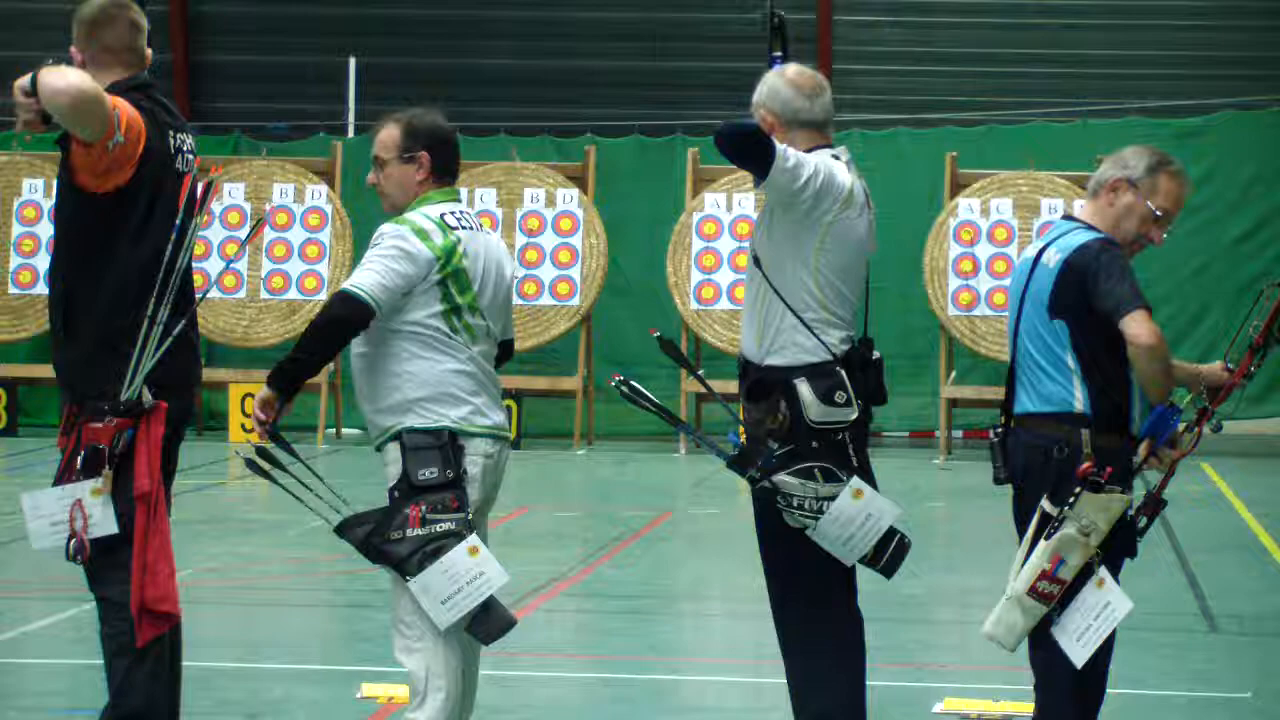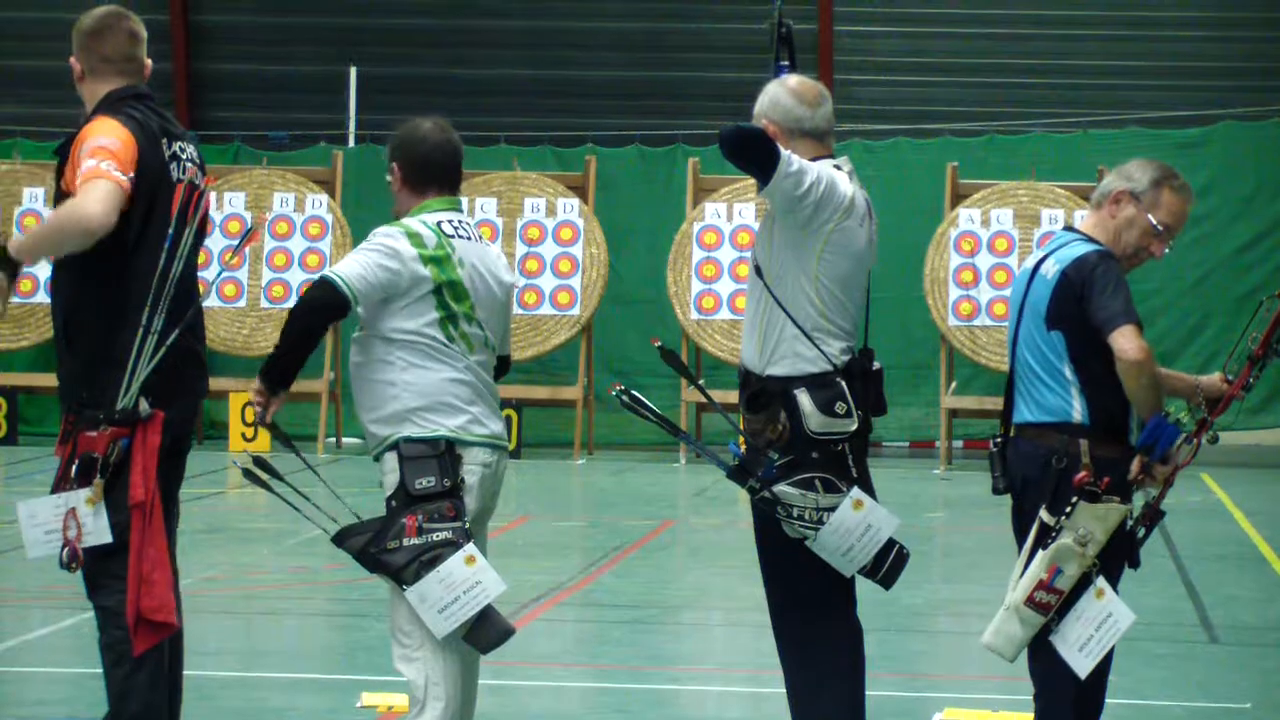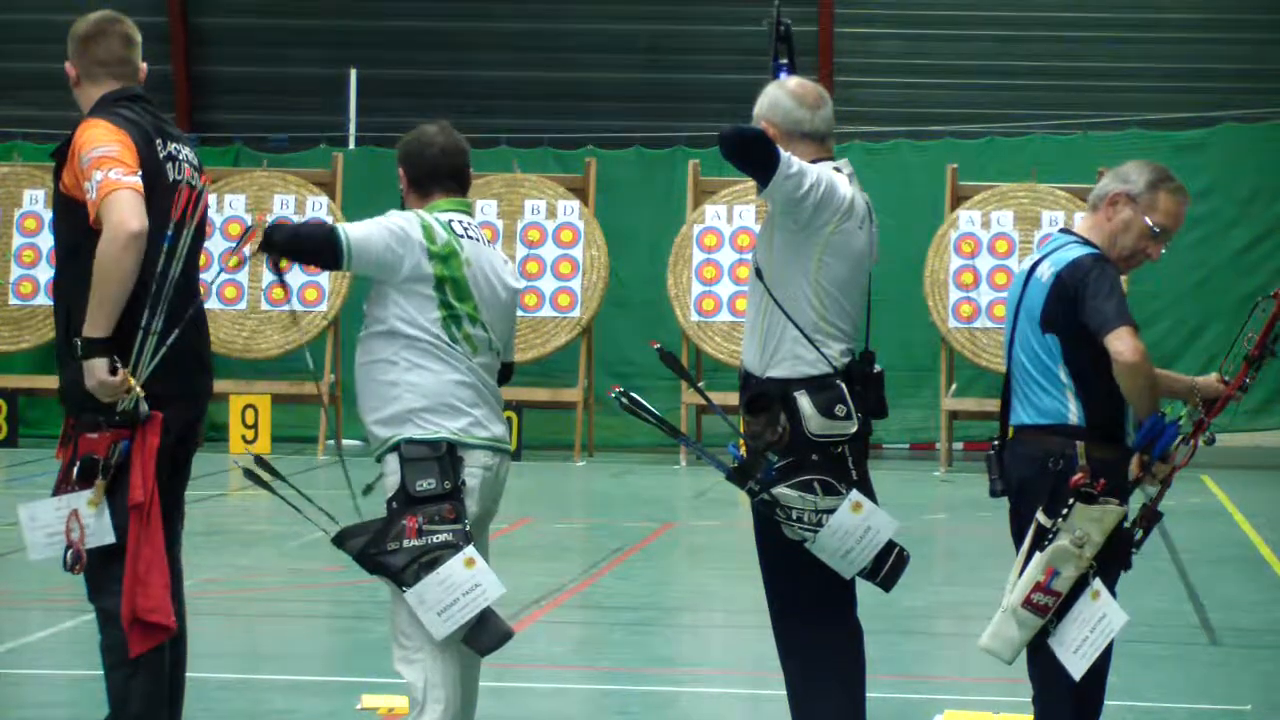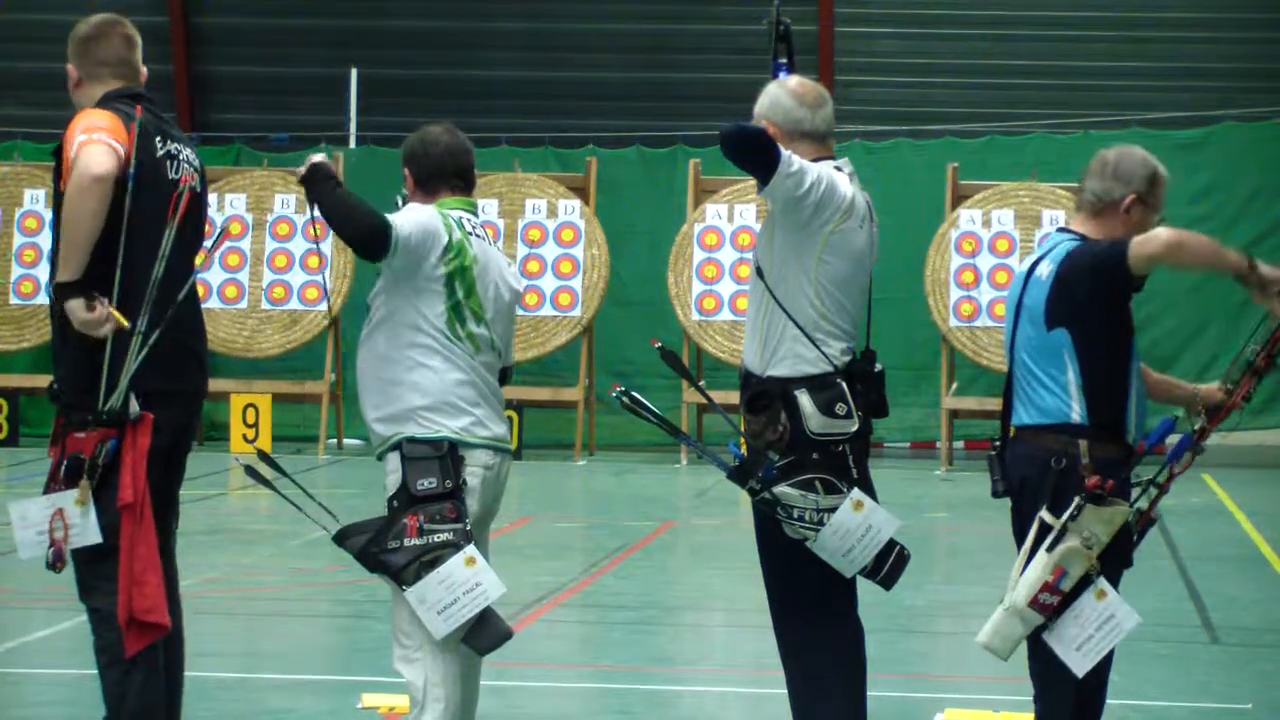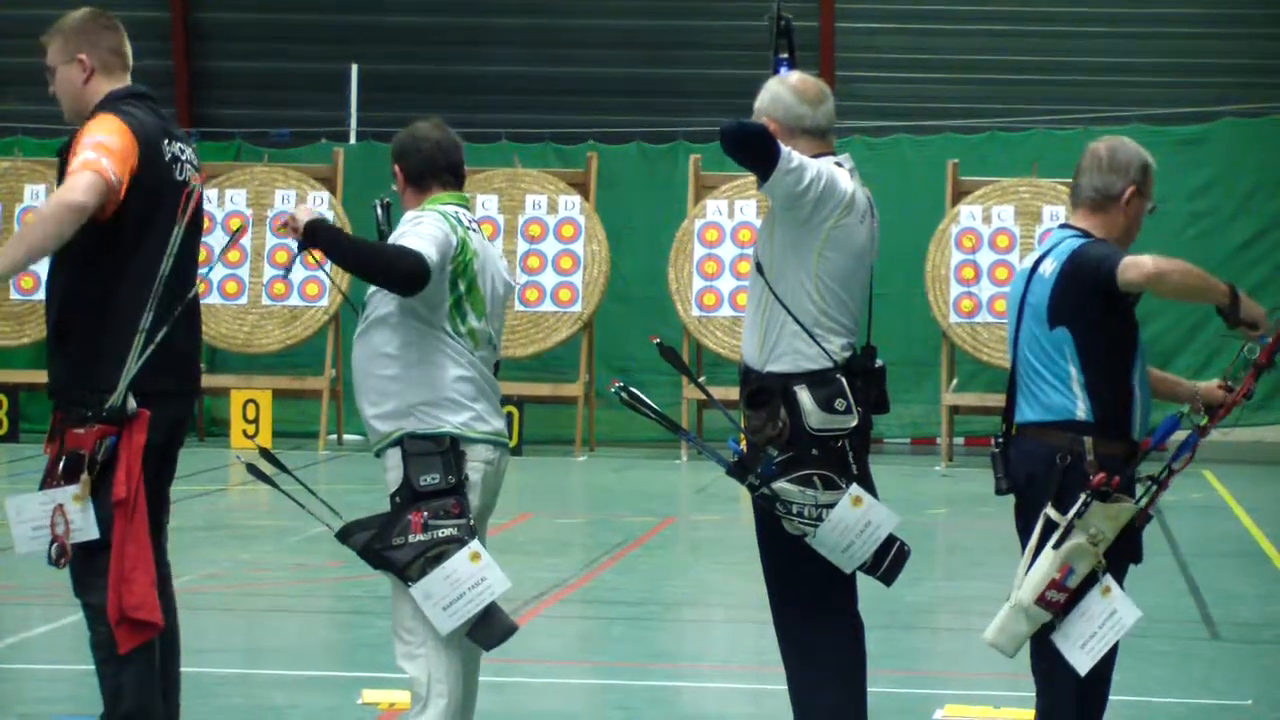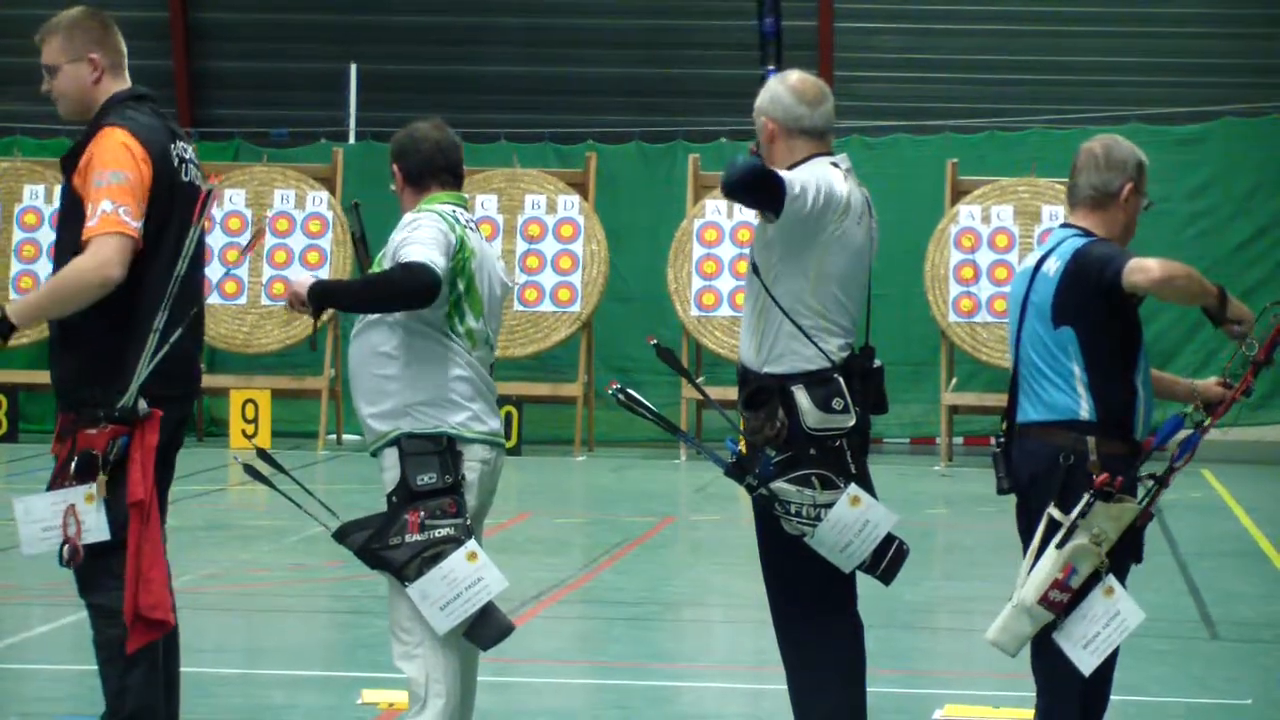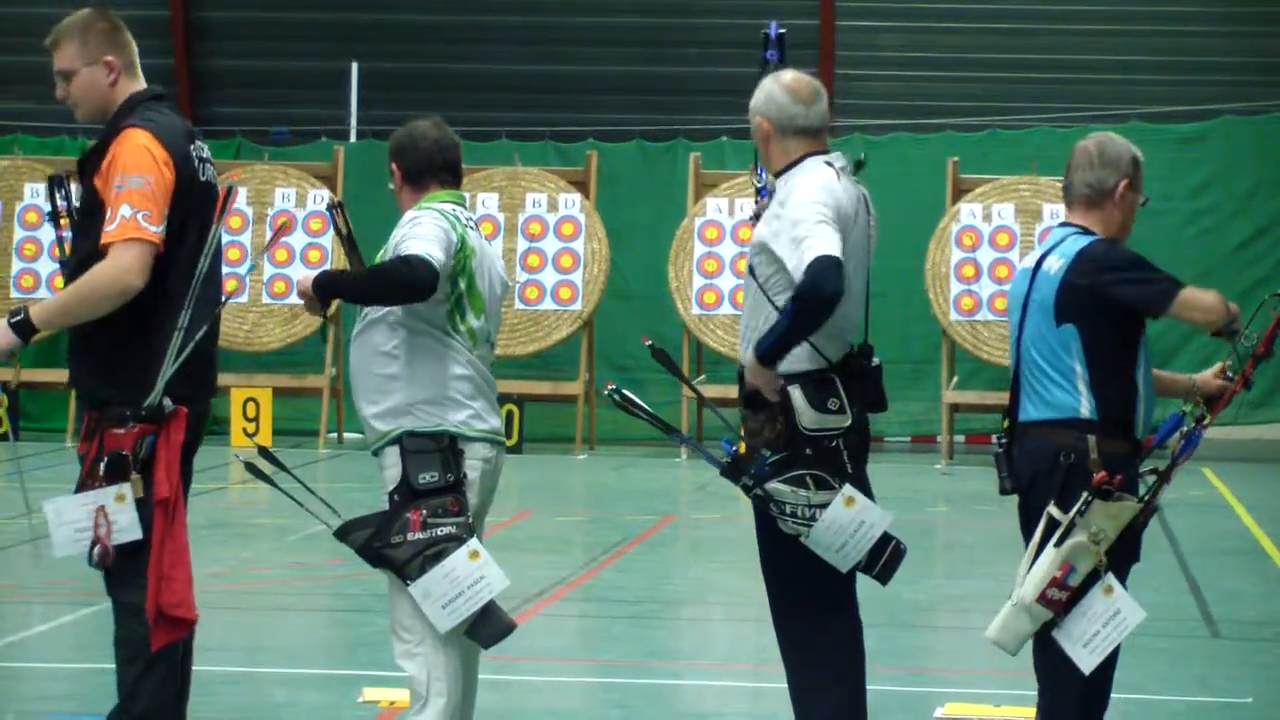
dt=0.5s
person 1, frame 1
left shoulder: (120, 121)
right shoulder: (167, 124)
left elbow: (75, 92)
left wrist: (35, 86)
left hip: (117, 375)
right hip: (157, 369)
left knee: (119, 559)
right knee: (140, 550)
person 1, frame 2
left shoulder: (110, 132)
right shoulder: (174, 138)
left elbow: (91, 215)
left hip: (119, 386)
right hip: (167, 379)
left knee: (119, 568)
right knee: (147, 560)
person 1, frame 3
left shoulder: (101, 135)
right shoulder: (173, 141)
left elbow: (126, 228)
left wrist: (94, 344)
left hip: (123, 387)
right hip: (176, 381)
left knee: (120, 573)
right knee: (154, 564)
person 1, frame 4
left shoulder: (98, 123)
right shoulder: (178, 145)
left elbow: (96, 174)
left wrist: (70, 282)
left hip: (115, 386)
right hip: (172, 380)
left knee: (112, 572)
right knee: (150, 563)
person 1, frame 5
left shoulder: (112, 127)
right shoulder: (171, 138)
left elbow: (78, 200)
left hip: (112, 388)
right hip: (159, 381)
left knee: (108, 571)
right knee: (141, 561)
person 1, frame 6
left shoulder: (117, 140)
right shoulder: (166, 136)
left elbow: (105, 265)
left hip: (117, 395)
right hip: (153, 385)
left knee: (113, 574)
right knee: (138, 565)
person 1, frame 7
left shoulder: (137, 143)
right shoulder: (178, 135)
left elbow: (126, 271)
right wrist: (85, 228)
left hip: (140, 395)
right hip: (163, 387)
left knee: (138, 573)
right knee: (152, 567)
person 2, frame 1
left shoulder: (815, 179)
right shoulder: (839, 180)
left elbow: (734, 140)
left wrist: (764, 133)
left hip: (801, 407)
right hip: (812, 398)
left knee: (813, 588)
right knee: (810, 582)
person 2, frame 2
left shoulder: (816, 188)
right shoulder: (841, 190)
left elbow: (736, 143)
left wrist: (765, 137)
left hip: (802, 417)
right hip: (811, 408)
left knee: (812, 598)
right knee: (808, 593)
person 2, frame 3
left shoulder: (816, 191)
right shoulder: (843, 193)
left elbow: (738, 144)
left wrist: (766, 140)
left hip: (803, 421)
right hip: (815, 411)
left knee: (813, 600)
right knee: (810, 596)
person 2, frame 4
left shoulder: (817, 191)
right shoulder: (843, 192)
left elbow: (738, 141)
left wrist: (762, 135)
left hip: (803, 421)
right hip: (817, 412)
left knee: (813, 601)
right knee: (812, 598)
person 2, frame 5
left shoulder: (817, 186)
right shoulder: (843, 186)
left elbow: (737, 137)
left wrist: (765, 129)
left hip: (804, 417)
right hip: (814, 406)
left knee: (813, 595)
right knee: (810, 592)
person 2, frame 6
left shoulder: (816, 189)
right shoulder: (841, 186)
left elbow: (746, 181)
left wrist: (749, 170)
left hip: (802, 418)
right hip: (816, 408)
left knee: (812, 593)
right knee: (812, 590)
person 2, frame 7
left shoulder: (807, 190)
right shoulder: (840, 184)
left elbow: (823, 286)
left wrist: (764, 355)
left hip: (801, 414)
right hip: (818, 405)
left knee: (809, 592)
right knee: (817, 589)
person 3, frame 1
left shoulder: (412, 234)
right shoulder: (487, 241)
left elbow: (343, 316)
left wrist: (280, 385)
right hip: (477, 440)
left knee: (425, 610)
person 3, frame 2
left shoulder: (403, 241)
right shoulder: (490, 253)
left elbow: (319, 303)
left wrist: (272, 378)
right hip: (477, 452)
left knee: (424, 622)
person 3, frame 3
left shoulder: (411, 234)
right shoulder: (497, 259)
left elbow: (319, 243)
left wrist: (272, 239)
right hip: (479, 451)
left knee: (424, 623)
person 3, frame 4
left shoulder: (430, 227)
right shoulder: (496, 259)
left elbow: (366, 231)
left wrist: (319, 176)
right hip: (478, 451)
left knee: (425, 625)
person 3, frame 5
left shoulder: (431, 223)
right shoulder: (484, 247)
left elbow: (407, 271)
left wrist: (315, 230)
left hip: (433, 447)
right hip: (469, 444)
left knee: (427, 615)
person 3, frame 6
left shoulder: (429, 222)
right shoulder: (480, 244)
left elbow: (417, 284)
left wrist: (319, 291)
right hip: (465, 444)
left knee: (424, 614)
person 3, frame 7
left shoulder: (430, 219)
right shoulder: (478, 241)
left elbow: (413, 278)
left wrist: (323, 284)
right hip: (466, 443)
left knee: (425, 615)
person 4, frame 1
left shoulder: (1046, 247)
right shoulder: (1095, 253)
right elbow: (1143, 339)
left wrist: (1196, 375)
right wrist: (1164, 413)
left hip: (1042, 449)
right hip: (1079, 456)
left knee: (1059, 602)
person 4, frame 2
left shoulder: (1048, 257)
right shoulder: (1093, 265)
right elbow: (1131, 354)
left wrist: (1194, 388)
left hip: (1041, 459)
right hip: (1077, 467)
left knee: (1058, 613)
person 4, frame 3
left shoulder: (1049, 259)
right shoulder: (1088, 268)
right elbow: (1129, 354)
left wrist: (1193, 387)
left hip: (1043, 462)
right hip: (1074, 469)
left knee: (1057, 613)
person 4, frame 4
left shoulder: (1052, 260)
right shoulder: (1086, 262)
right elbow: (1165, 245)
left wrist: (1193, 395)
left hip: (1049, 463)
right hip: (1075, 470)
left knee: (1064, 614)
person 4, frame 5
left shoulder: (1051, 257)
right shoulder: (1085, 260)
right elbow: (1149, 271)
left wrist: (1192, 393)
right wrist: (1232, 300)
left hip: (1051, 460)
right hip: (1080, 466)
left knee: (1067, 613)
person 4, frame 6
left shoulder: (1048, 259)
right shoulder: (1088, 259)
right elbow: (1156, 274)
left wrist: (1191, 390)
right wrist: (1221, 302)
left hip: (1051, 458)
right hip: (1082, 465)
left knee: (1066, 612)
person 4, frame 7
left shoulder: (1041, 261)
right shoulder: (1098, 259)
right elbow: (1207, 311)
left wrist: (1189, 385)
right wrist: (1226, 311)
left hip: (1046, 455)
right hip: (1085, 462)
